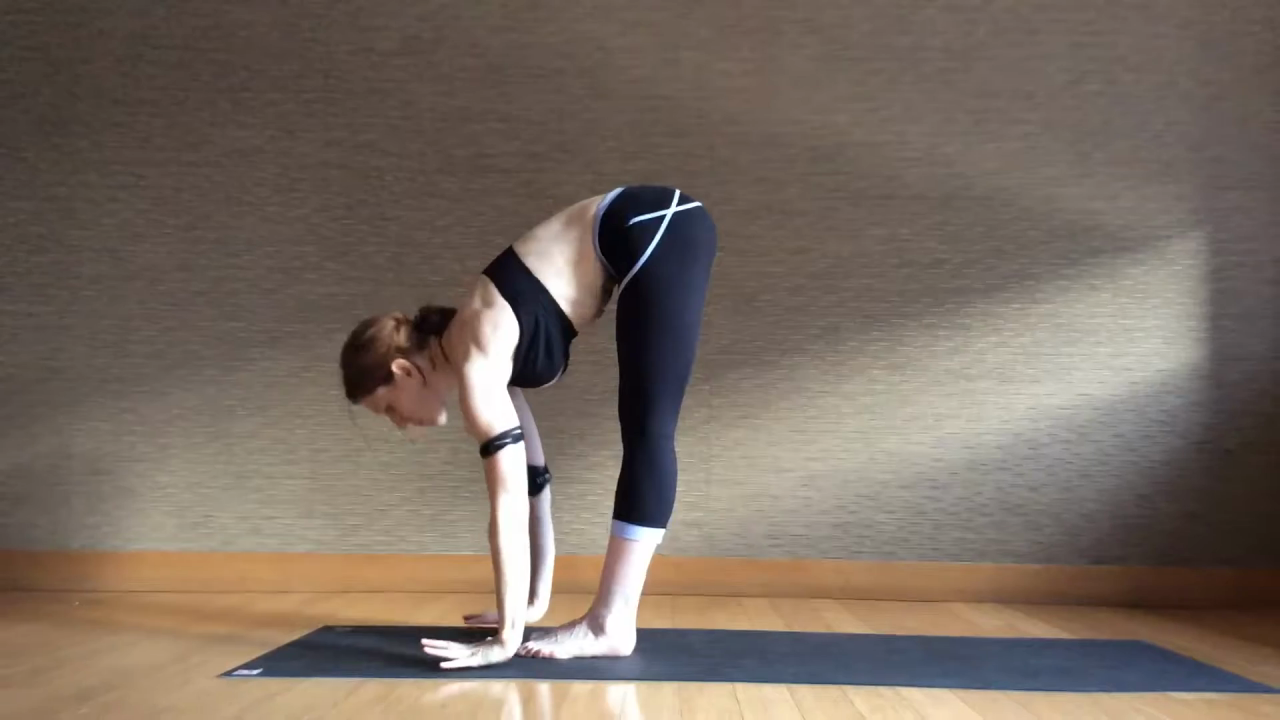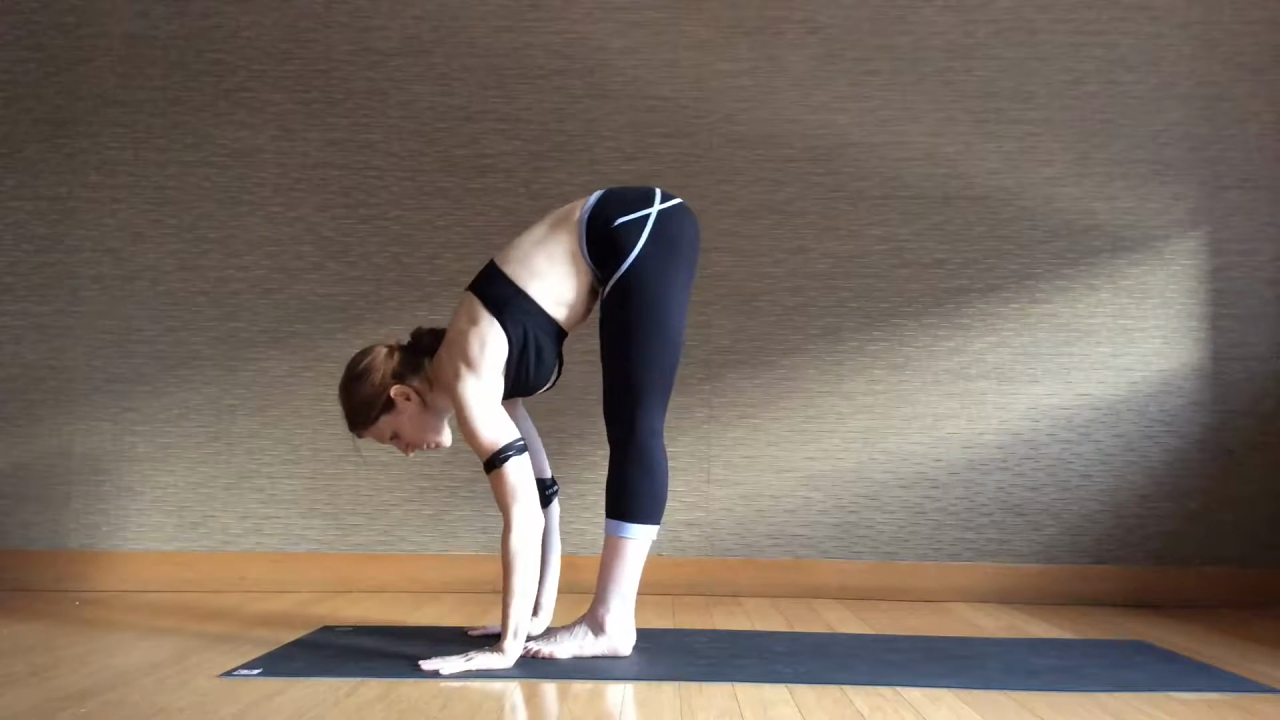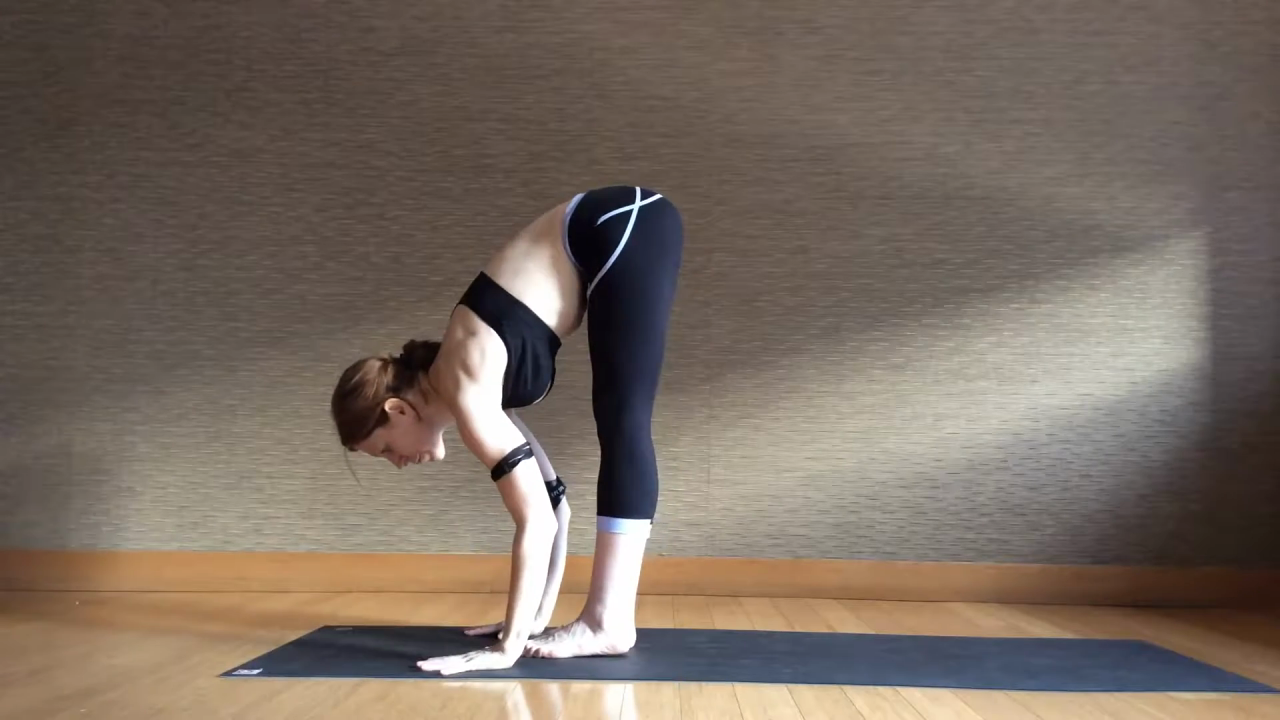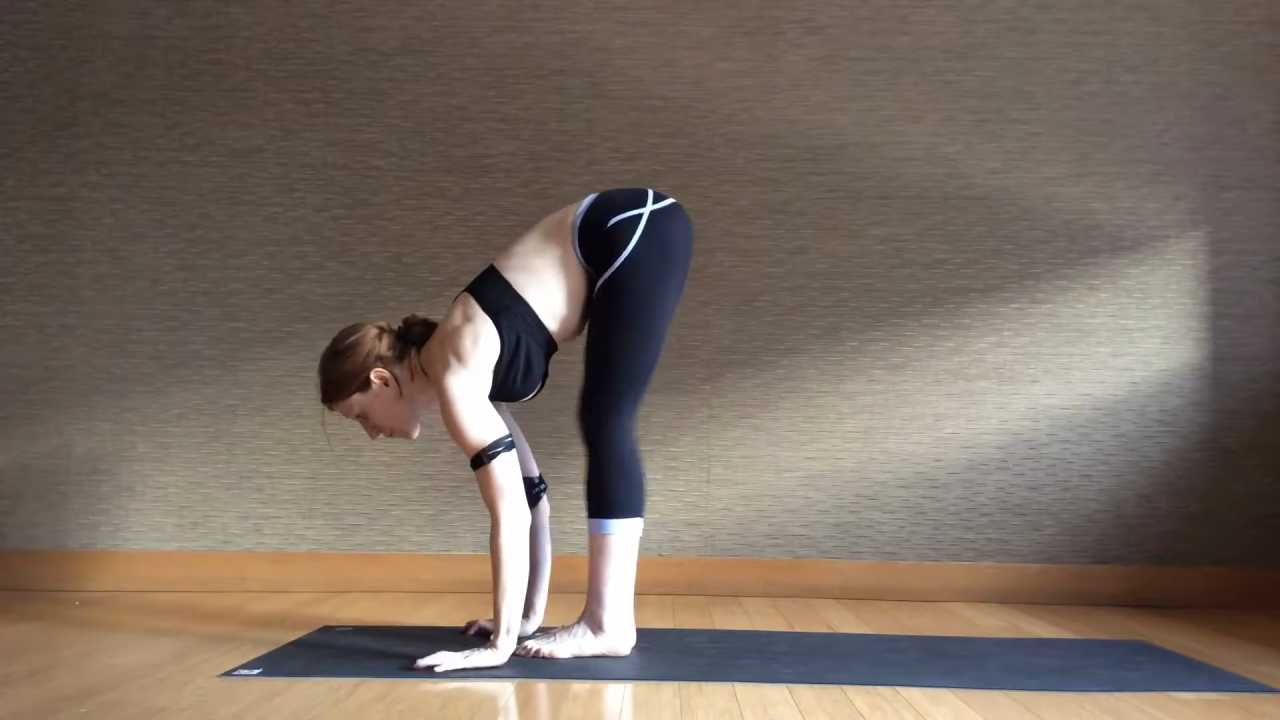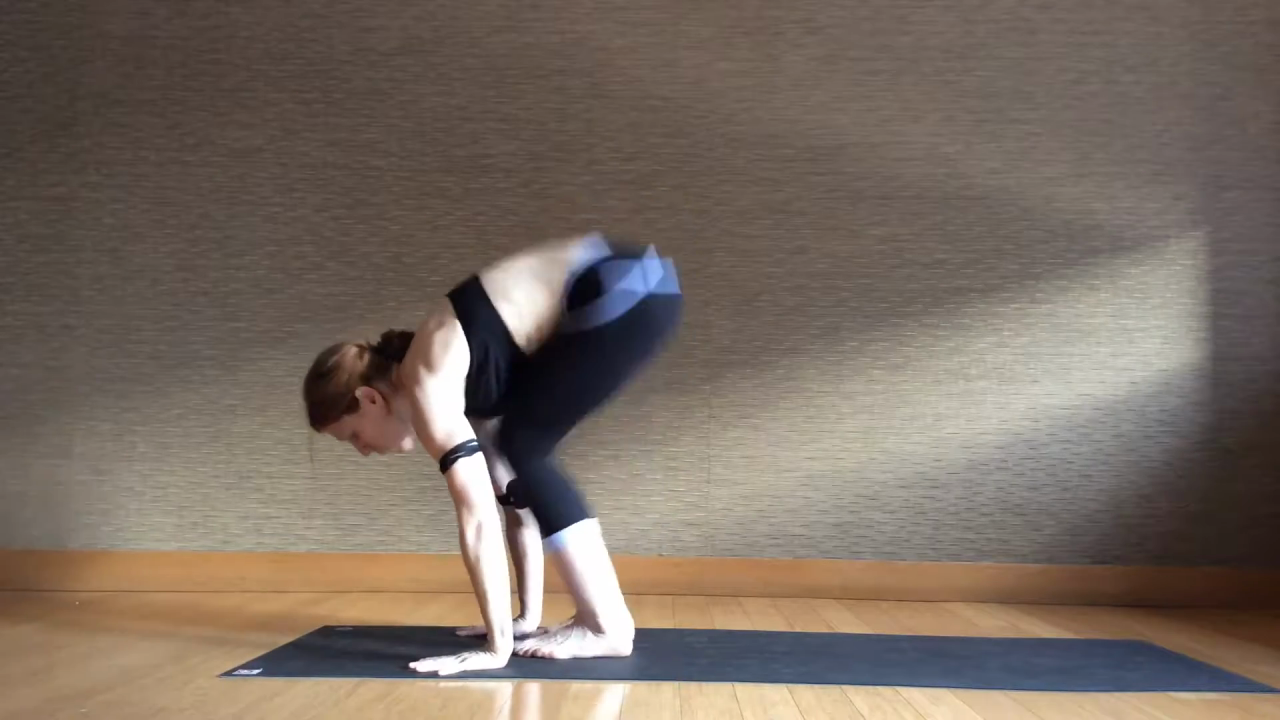
dt=0.5s
person 1, frame 1
left shoulder: (474, 364)
right shoulder: (488, 357)
left elbow: (509, 504)
right elbow: (532, 477)
left wrist: (508, 638)
right wrist: (534, 600)
left hip: (657, 232)
right hip: (657, 231)
left knee: (647, 433)
right knee: (642, 434)
left ankle: (610, 624)
right ankle: (612, 619)
person 1, frame 2
left shoulder: (466, 381)
right shoulder: (483, 375)
left elbow: (524, 516)
right elbow: (540, 490)
left wrist: (508, 647)
right wrist: (537, 616)
left hip: (642, 230)
right hip: (637, 231)
left knee: (634, 431)
right knee: (628, 432)
left ankle: (610, 625)
right ankle: (610, 618)
person 1, frame 3
left shoulder: (464, 393)
right shoulder: (470, 382)
left elbow: (537, 521)
right elbow: (549, 497)
left wrist: (509, 647)
right wrist: (535, 617)
left hip: (626, 228)
right hip: (618, 230)
left knee: (622, 426)
right knee: (619, 427)
left ankle: (608, 623)
right ankle: (609, 617)
person 1, frame 4
left shoulder: (453, 377)
right shoulder: (468, 371)
left elbow: (510, 513)
right elbow: (528, 489)
left wrist: (502, 643)
right wrist: (529, 616)
left hip: (642, 234)
right hip: (632, 236)
left knee: (605, 425)
right knee: (603, 427)
left ankle: (609, 624)
right ankle: (608, 616)
person 1, frame 5
left shoulder: (426, 389)
right shoulder: (448, 383)
left elbow: (477, 517)
right elbow: (512, 497)
left wrist: (499, 646)
right wrist: (527, 619)
left hip: (624, 288)
right hip: (620, 288)
left knee: (524, 448)
right knee: (525, 449)
left ankle: (607, 625)
right ankle: (602, 618)
